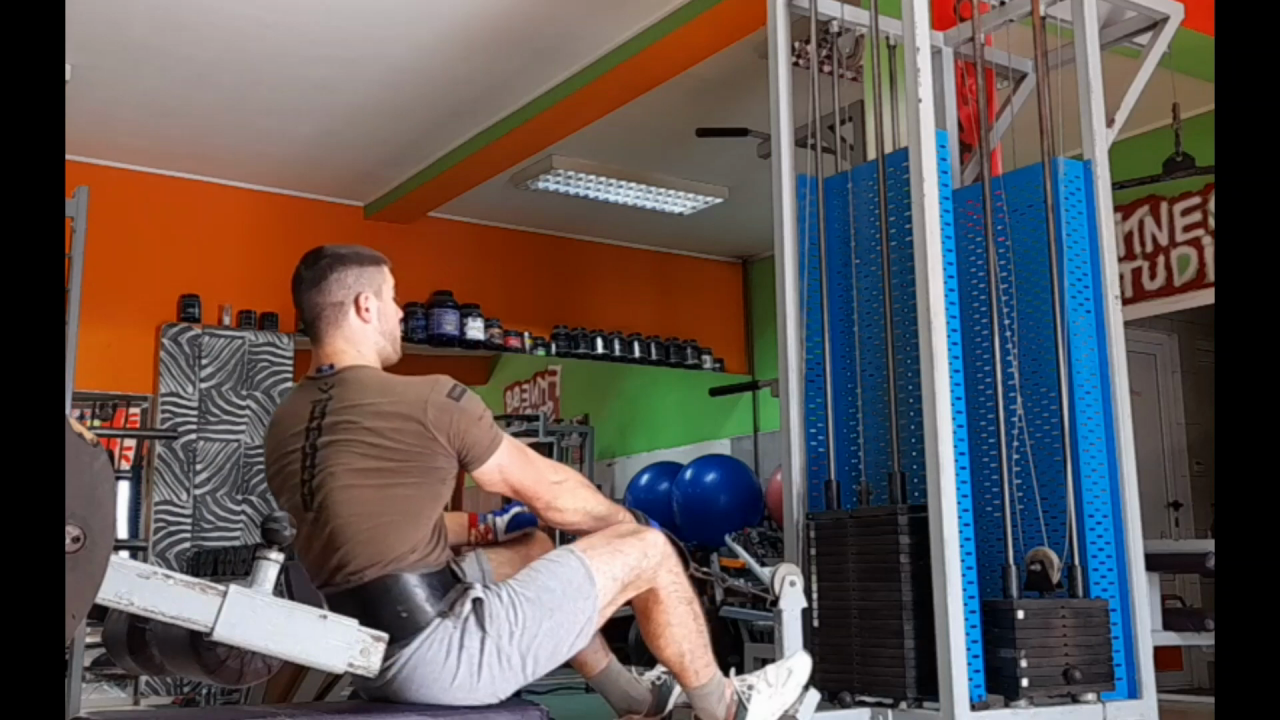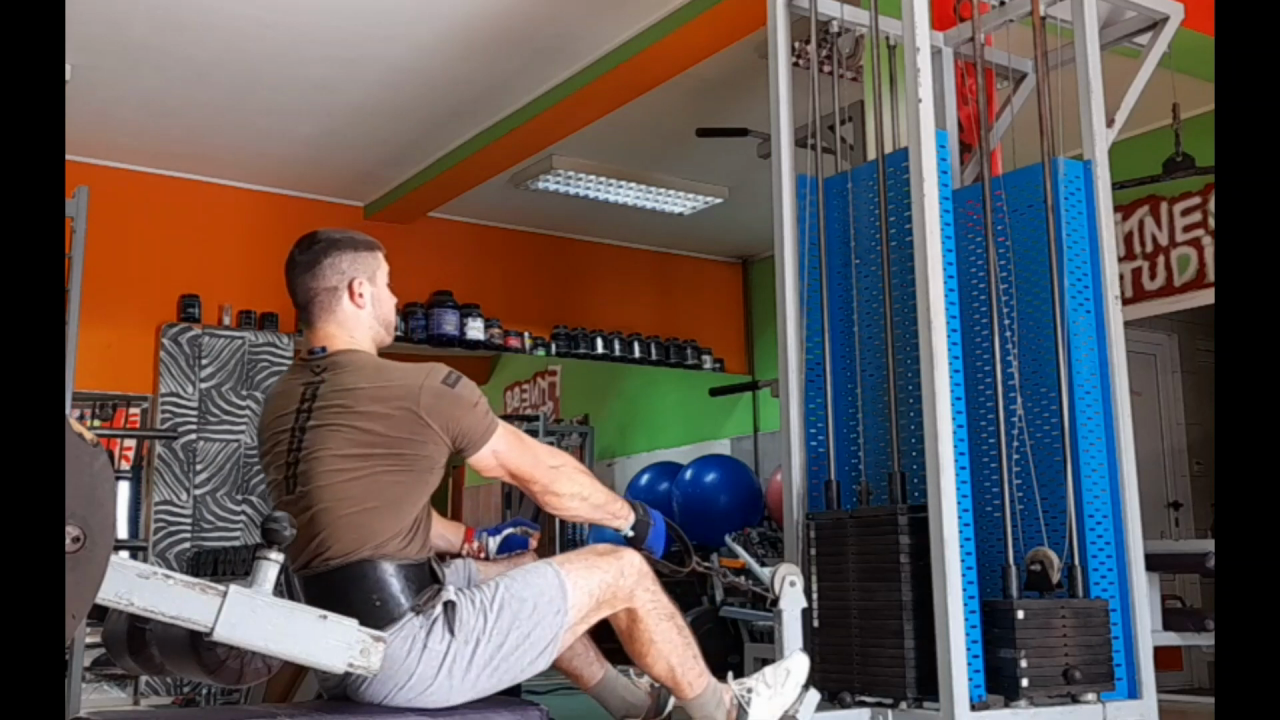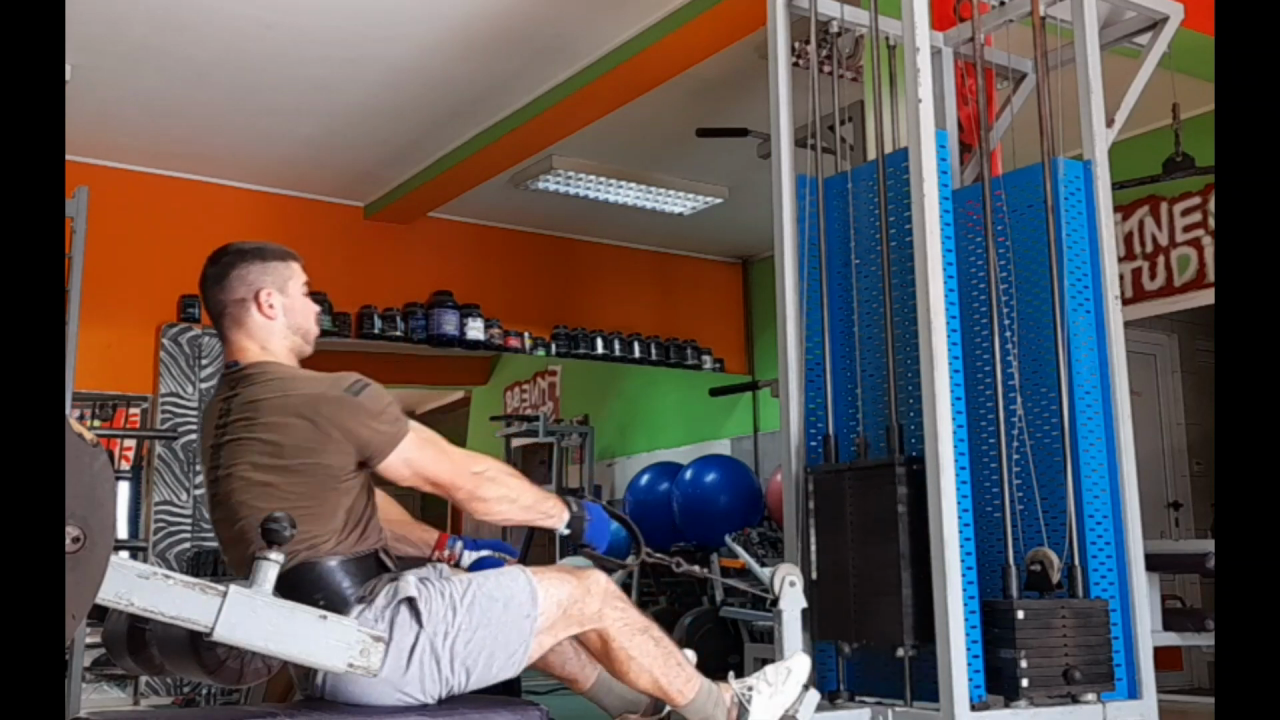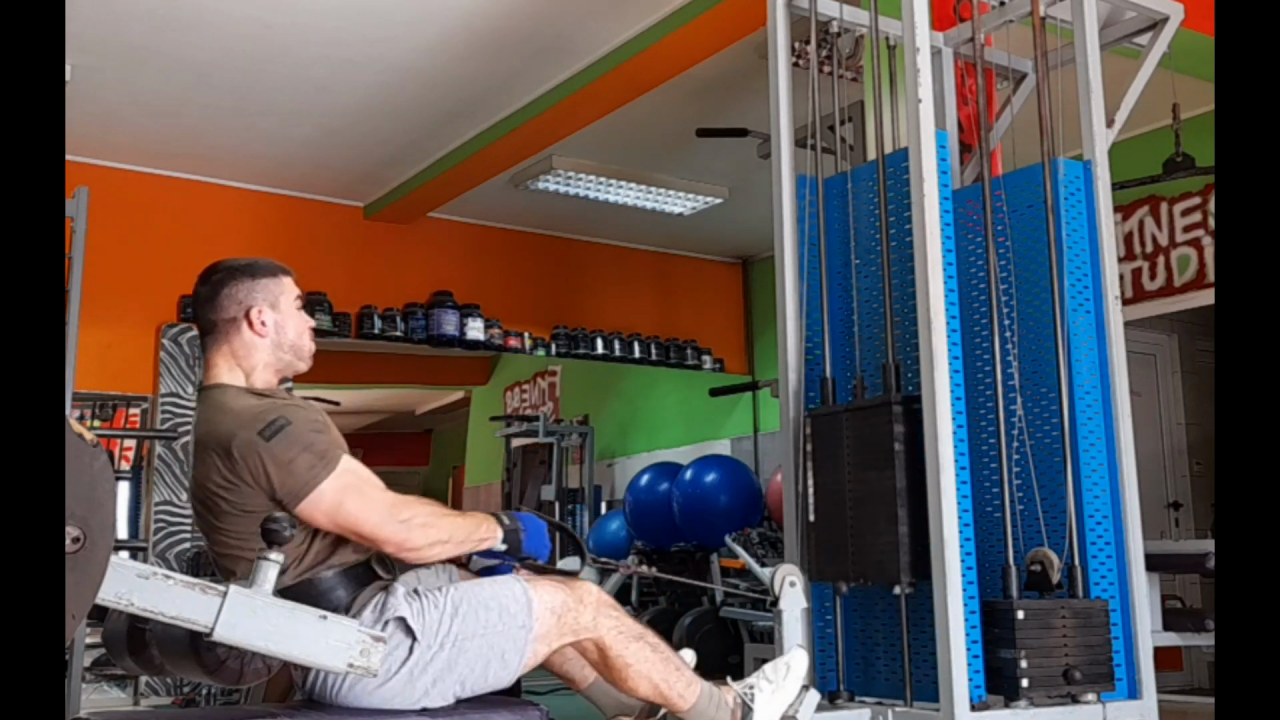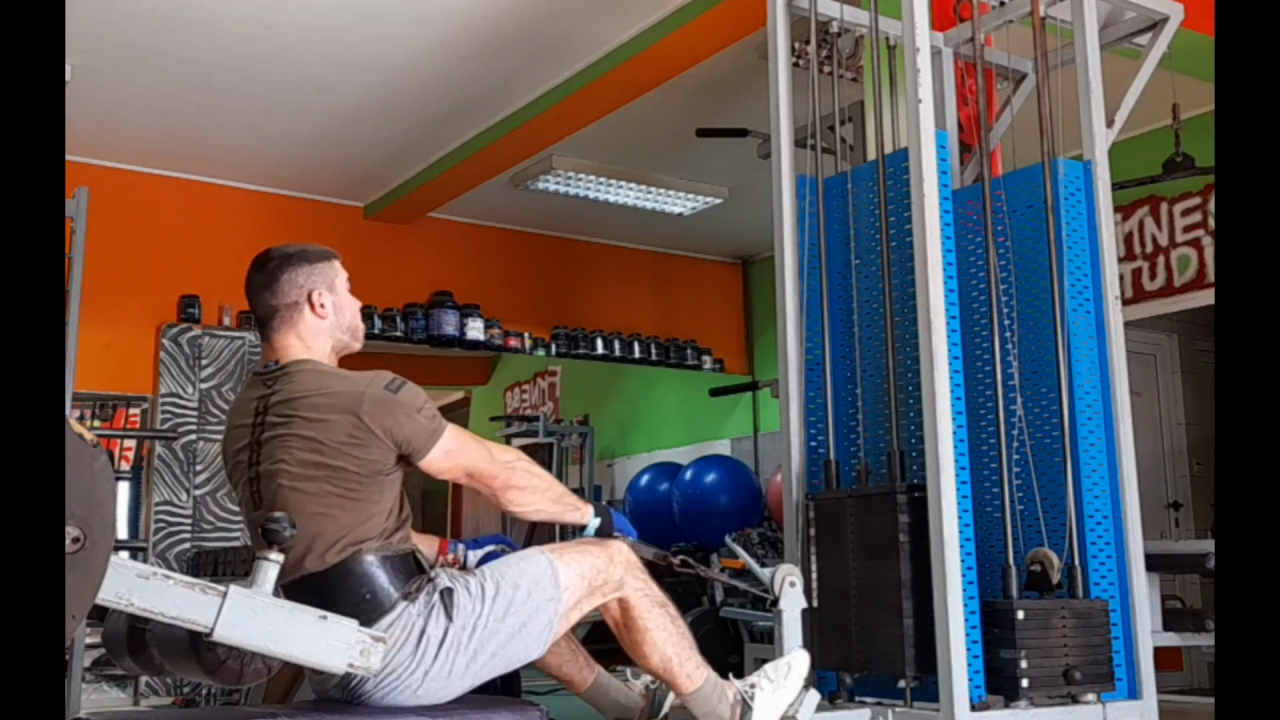
dt=0.7s
person 1, frame 1
left shoulder: (283, 428)
right shoulder: (428, 401)
right elbow: (547, 488)
left wrist: (480, 530)
right wrist: (625, 521)
left hip: (377, 660)
right hip: (447, 655)
left knee: (533, 546)
right knee: (648, 550)
person 1, frame 2
left shoulder: (279, 406)
right shoulder: (420, 389)
right elbow: (543, 473)
left wrist: (471, 541)
right wrist: (634, 517)
right hip: (407, 651)
left knee: (519, 569)
right knee: (621, 570)
person 1, frame 3
left shoulder: (227, 414)
right shoulder: (327, 399)
right elbow: (468, 480)
left wrist: (447, 548)
right wrist: (571, 515)
left knee: (508, 585)
right knee: (588, 595)
person 1, frame 4
left shoulder: (236, 414)
right shoulder: (261, 426)
left elbow: (366, 511)
right elbow: (397, 528)
left wrist: (478, 543)
right wrist: (500, 530)
left knee: (512, 584)
right knee: (581, 604)
person 1, frame 5
left shoulder: (248, 415)
right shoulder: (366, 395)
right elbow: (499, 475)
left wrist: (451, 552)
right wrist: (593, 516)
right hip: (398, 646)
left knee: (517, 585)
right knee: (610, 564)
